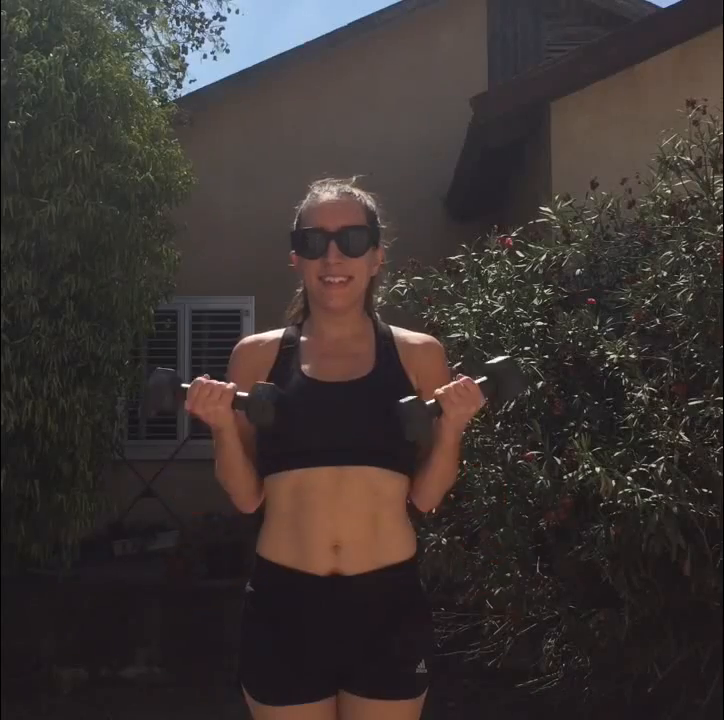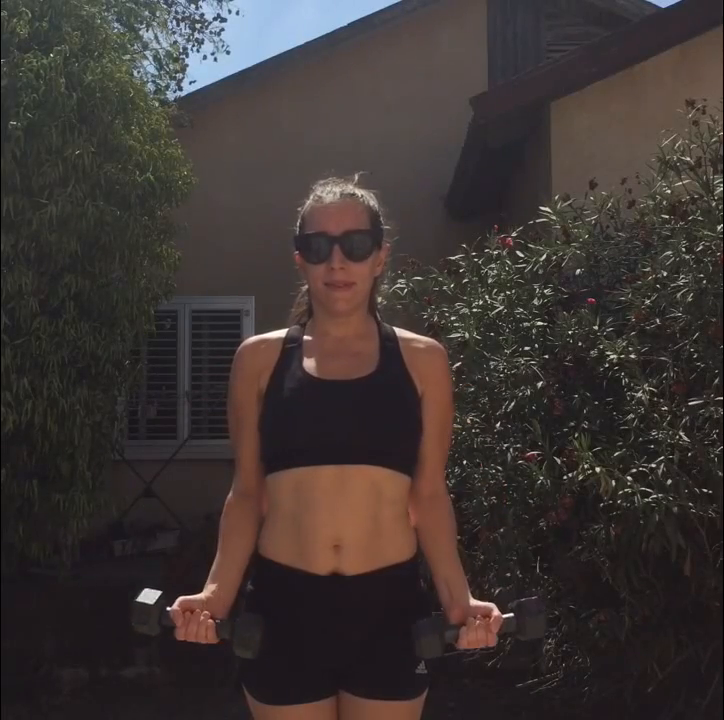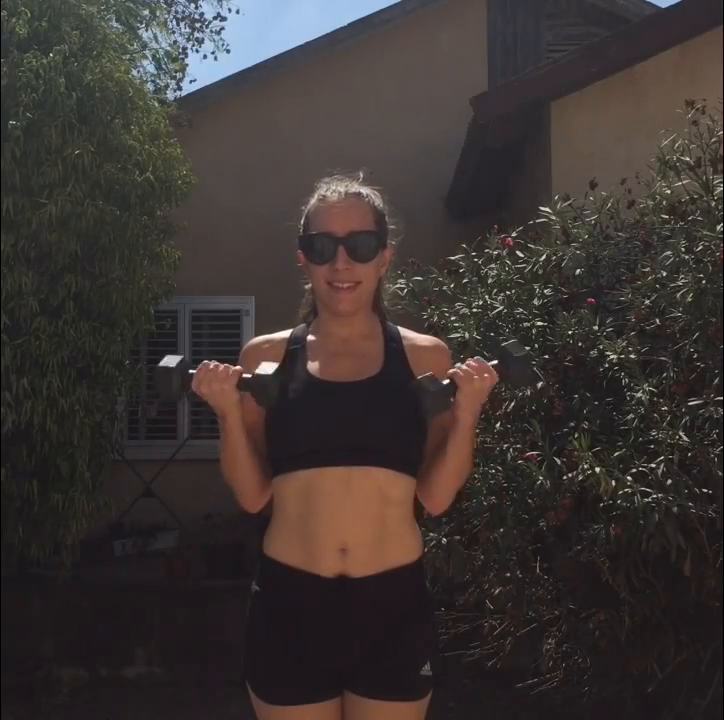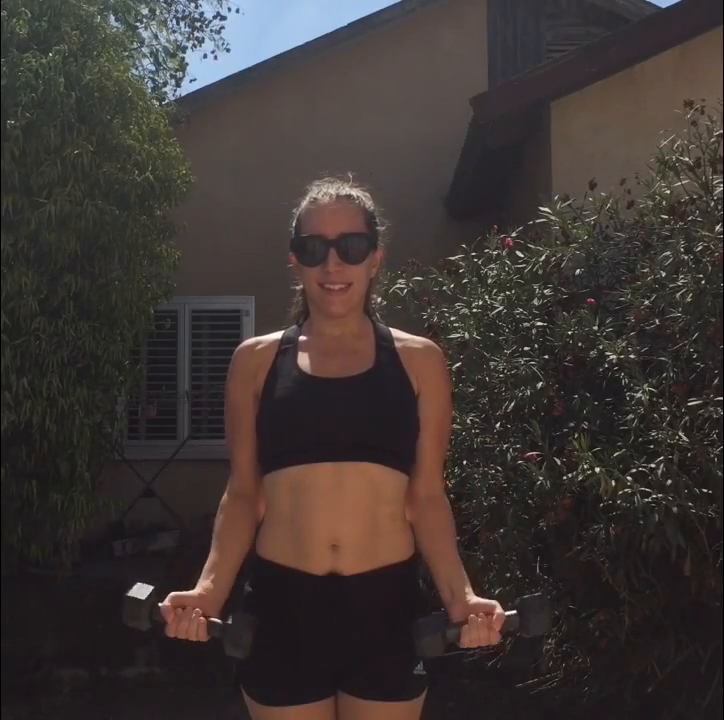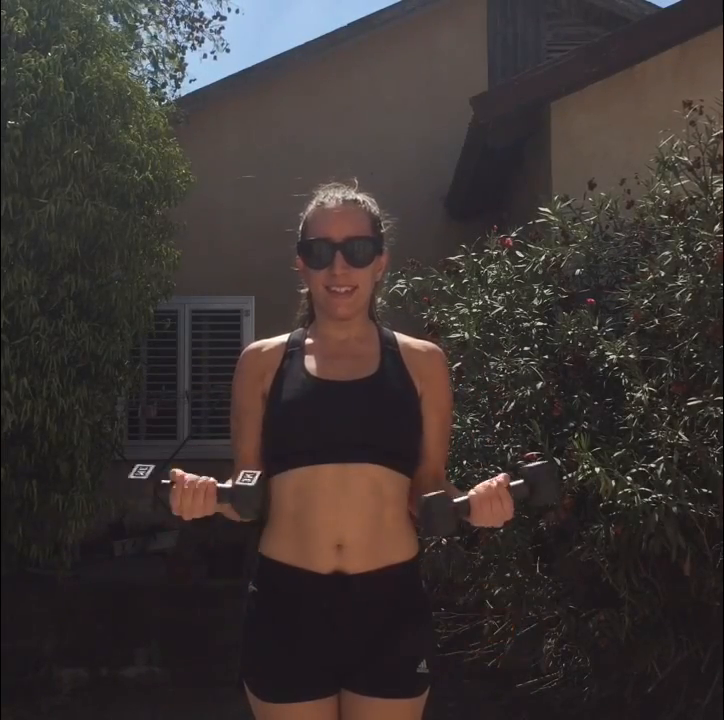
dt=1s
person 1, frame 1
left shoulder: (418, 355)
right shoulder: (258, 356)
left elbow: (426, 494)
right elbow: (247, 496)
left wrist: (452, 424)
right wrist: (221, 424)
left hip: (389, 604)
right hip: (284, 603)
person 1, frame 2
left shoulder: (422, 359)
right shoulder: (260, 358)
left elbow: (429, 493)
right elbow: (247, 491)
left wrist: (457, 597)
right wrist: (217, 591)
left hip: (389, 604)
right hip: (285, 604)
person 1, frame 3
left shoulder: (425, 357)
right shoulder: (266, 356)
left elbow: (435, 495)
right elbow: (253, 493)
left wrist: (465, 413)
right wrist: (226, 410)
left hip: (395, 605)
right hip: (290, 604)
person 1, frame 4
left shoulder: (418, 360)
right shoulder: (257, 360)
left elbow: (427, 495)
right elbow: (243, 492)
left wrist: (460, 595)
right wrist: (209, 588)
left hip: (387, 606)
right hip: (283, 606)
person 1, frame 5
left shoulder: (421, 362)
right shoulder: (263, 362)
left elbow: (427, 490)
left wrist: (470, 505)
right wrist: (212, 498)
left hip: (390, 605)
right hip: (287, 604)
